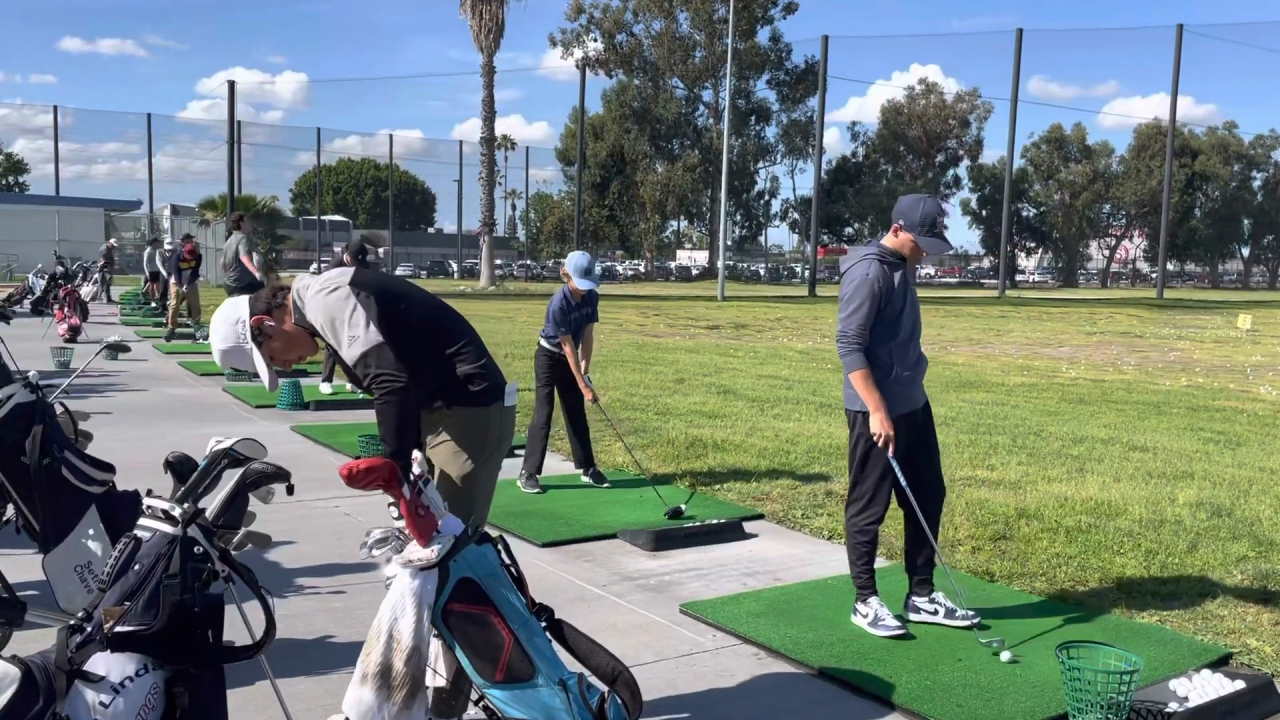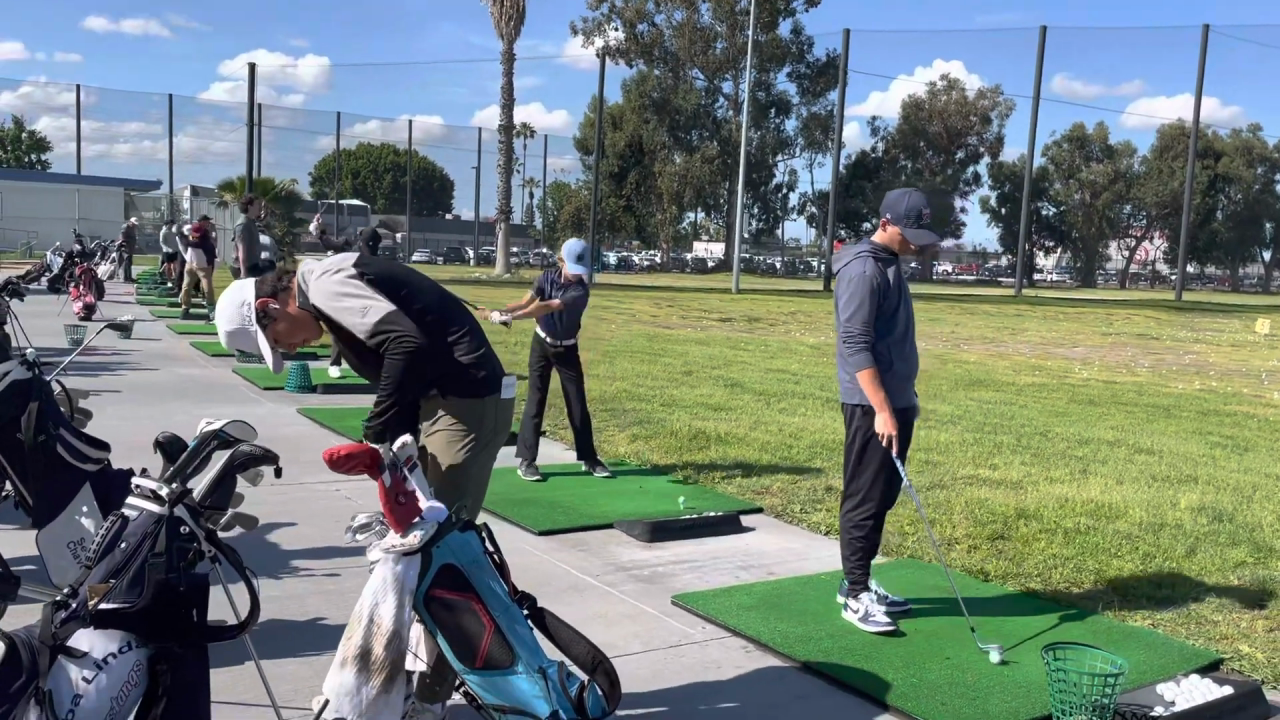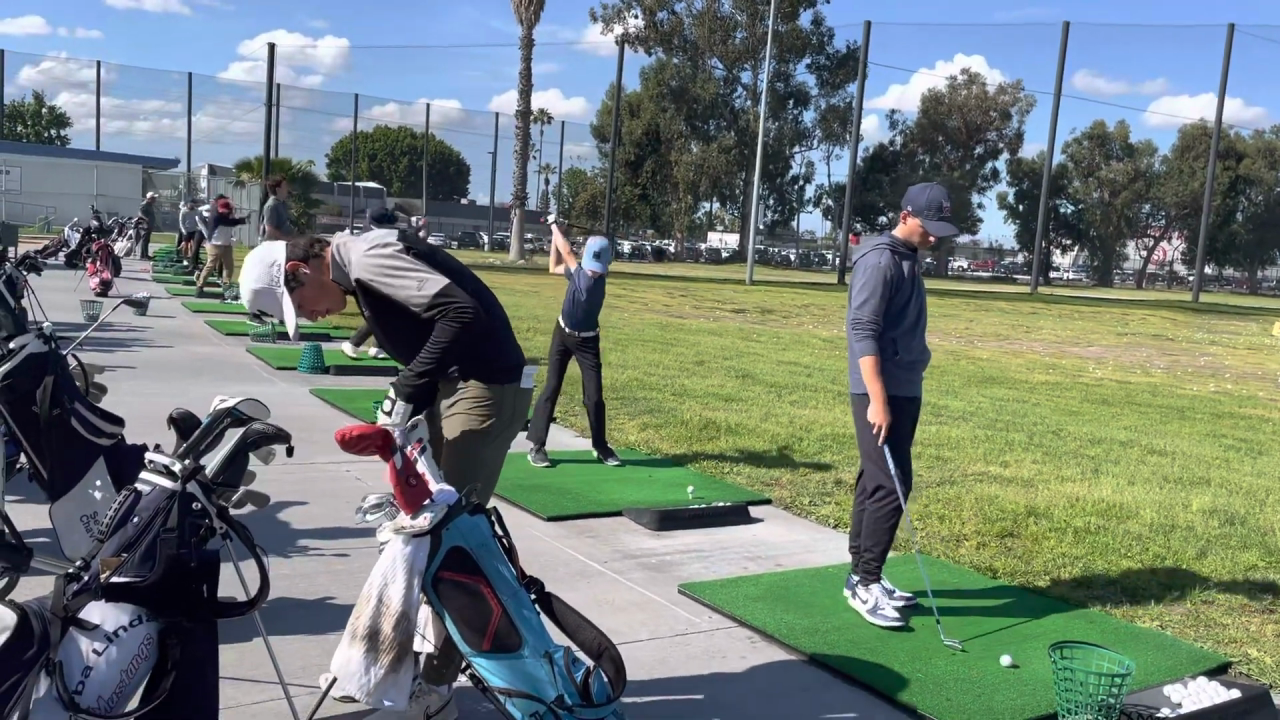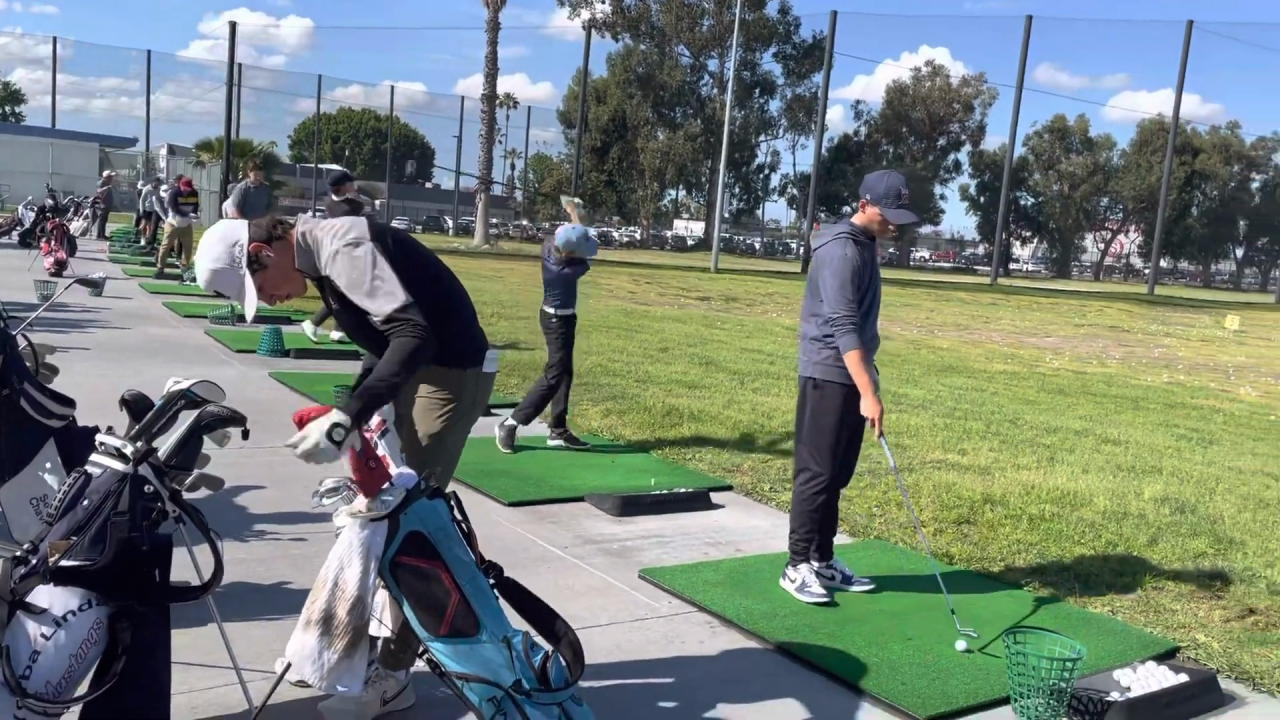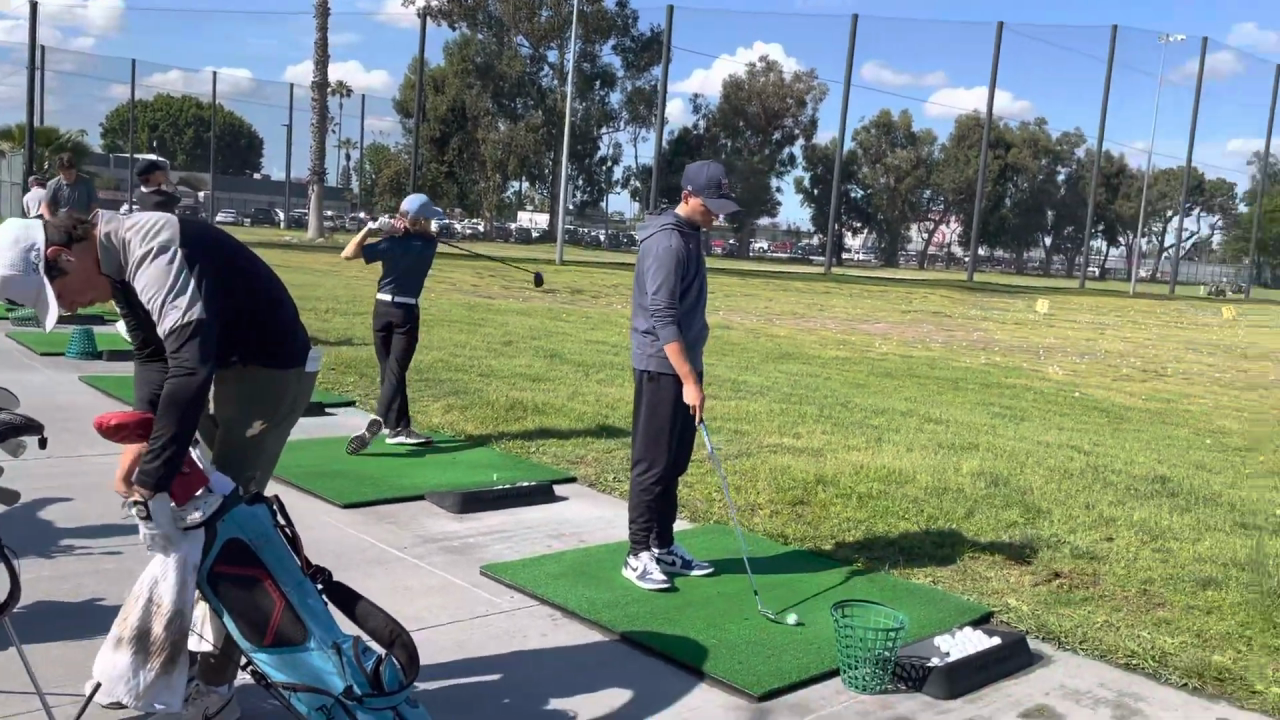
dt=0.5s
person 1, frame 1
left shoulder: (324, 299)
right shoulder: (326, 303)
left elbow: (391, 383)
right elbow: (402, 379)
left wrist: (397, 475)
right wrist: (403, 473)
left hip: (468, 410)
right hip: (445, 409)
person 1, frame 2
left shoulder: (325, 283)
right shoulder: (331, 292)
left elbow: (407, 344)
left wrist: (377, 439)
right wrist: (397, 446)
left hip: (467, 400)
right hip: (439, 399)
person 1, frame 3
left shoulder: (367, 256)
right shoulder: (358, 271)
left elbow: (463, 314)
left wrist: (404, 392)
right wrist: (401, 418)
left hip: (486, 387)
right hip: (454, 384)
right ankle: (416, 653)
person 1, frame 4
left shoulder: (342, 247)
right shoulder: (321, 256)
left elbow: (413, 333)
left wrist: (346, 418)
right wrist: (356, 408)
left hip: (450, 371)
right hip: (418, 369)
left ankle: (391, 676)
person 1, frame 5
left shoulder: (152, 247)
right shoulder: (105, 254)
left elbow: (188, 368)
right elbow: (152, 353)
left wrist: (151, 480)
right wrist: (139, 437)
left hip: (268, 367)
right hip: (224, 363)
person 2, frame 1
left shoulder: (901, 267)
right shoulder: (867, 273)
right elbow: (849, 347)
right wrist: (877, 411)
left hip: (913, 403)
right hip: (877, 410)
left knee: (928, 495)
right knee: (869, 506)
left ankle: (922, 596)
right ankle: (865, 601)
person 2, frame 2
left shoulder: (890, 262)
right shoulder: (862, 271)
right elbow: (856, 347)
right wrist: (881, 410)
left hip: (898, 398)
right hip: (870, 404)
left knee: (883, 497)
right knee: (863, 498)
left ankle: (860, 581)
right ankle: (855, 594)
person 2, frame 3
left shoulder: (909, 258)
right shoulder: (879, 261)
right elbow: (863, 334)
right wrist: (877, 399)
left hip: (905, 390)
right hip: (880, 392)
left knee: (875, 483)
right knee: (890, 485)
left ankle: (861, 574)
right ankle: (867, 584)
person 2, frame 4
left shoulder: (864, 244)
right shoulder: (840, 251)
right elbow: (843, 327)
left wrist: (866, 384)
right wrist: (869, 393)
left hip: (849, 376)
right hip: (827, 375)
left knee: (837, 475)
right knee: (816, 472)
left ankle: (822, 561)
right ankle: (797, 567)
person 2, frame 5
left shoulder: (689, 235)
right shoulder: (666, 242)
right elbow: (663, 318)
right wrist: (689, 380)
left hip: (682, 363)
right hip: (662, 367)
left knee: (674, 464)
right knee: (653, 463)
left ankle: (663, 547)
right ankle: (638, 554)
person 3, frame 1
left shoulder: (591, 298)
right shoulder: (558, 304)
left elbow: (587, 336)
right elbow: (567, 346)
left wrist: (585, 373)
right wrist: (582, 385)
left hip: (569, 358)
right hip: (548, 357)
left knee: (577, 414)
right knee: (543, 413)
left ankle: (588, 468)
right ankle: (528, 473)
person 3, frame 2
left shoulder: (580, 290)
right shoulder: (548, 276)
left elbow: (547, 307)
right elbow: (526, 301)
left wrist: (510, 317)
right wrist: (501, 312)
left hip: (567, 349)
right hip: (542, 344)
left knee: (578, 405)
right knee: (536, 401)
left ankle: (589, 458)
right ankle: (526, 460)
person 3, frame 3
left shoulder: (594, 282)
right shoulder: (580, 271)
left elbow: (567, 252)
right elbow: (554, 267)
left wrist: (554, 225)
right wrist: (555, 233)
left hip: (587, 341)
right hip: (563, 334)
left knee: (594, 395)
right knee: (551, 388)
left ankle: (600, 446)
right ankle: (536, 445)
person 3, frame 4
left shoulder: (550, 250)
right shoulder: (573, 269)
left wrist: (574, 217)
right wrist: (576, 215)
left hip: (553, 318)
right hip: (560, 322)
left knee: (563, 374)
right knee: (552, 377)
left ankle: (558, 430)
right ankle: (511, 423)
person 3, frame 5
left shoulder: (391, 244)
right shoulder: (430, 244)
left elbow: (347, 254)
right elbow: (425, 233)
left wrist: (370, 227)
right wrist: (400, 228)
left hip: (382, 308)
right hip: (407, 312)
left knee: (389, 370)
right knee: (396, 372)
left ankle: (398, 427)
right ankle: (377, 421)
